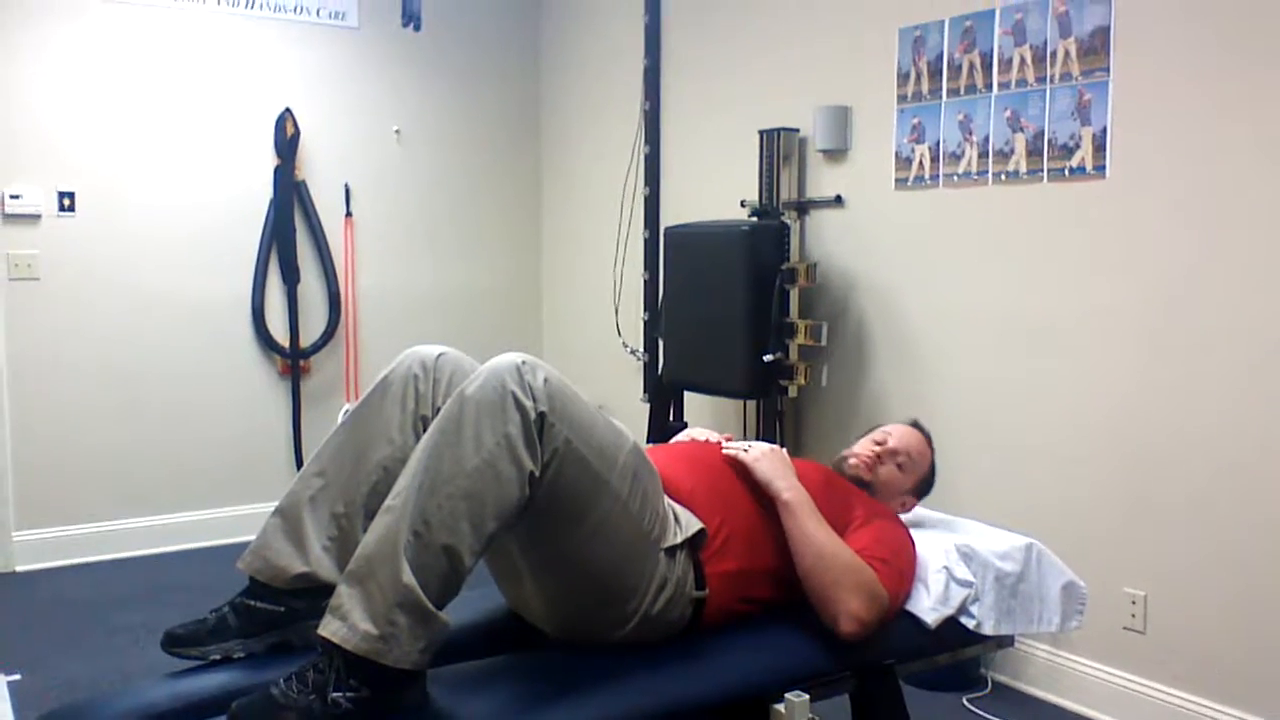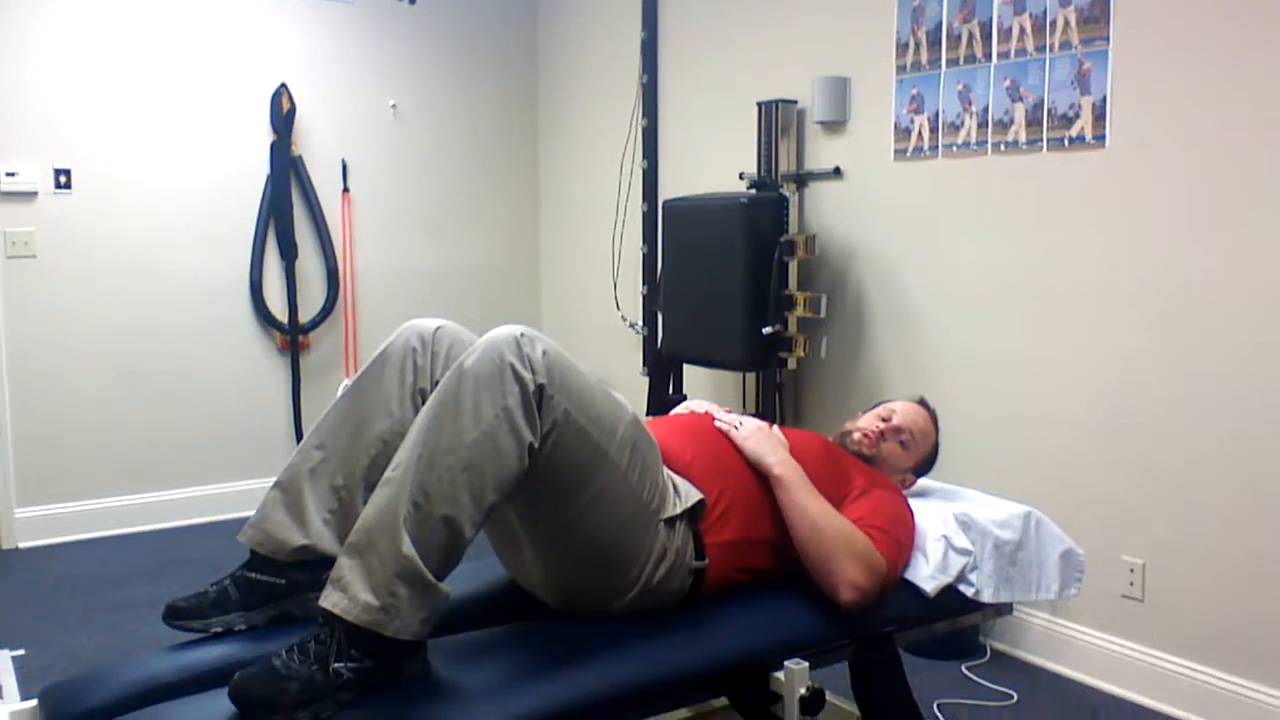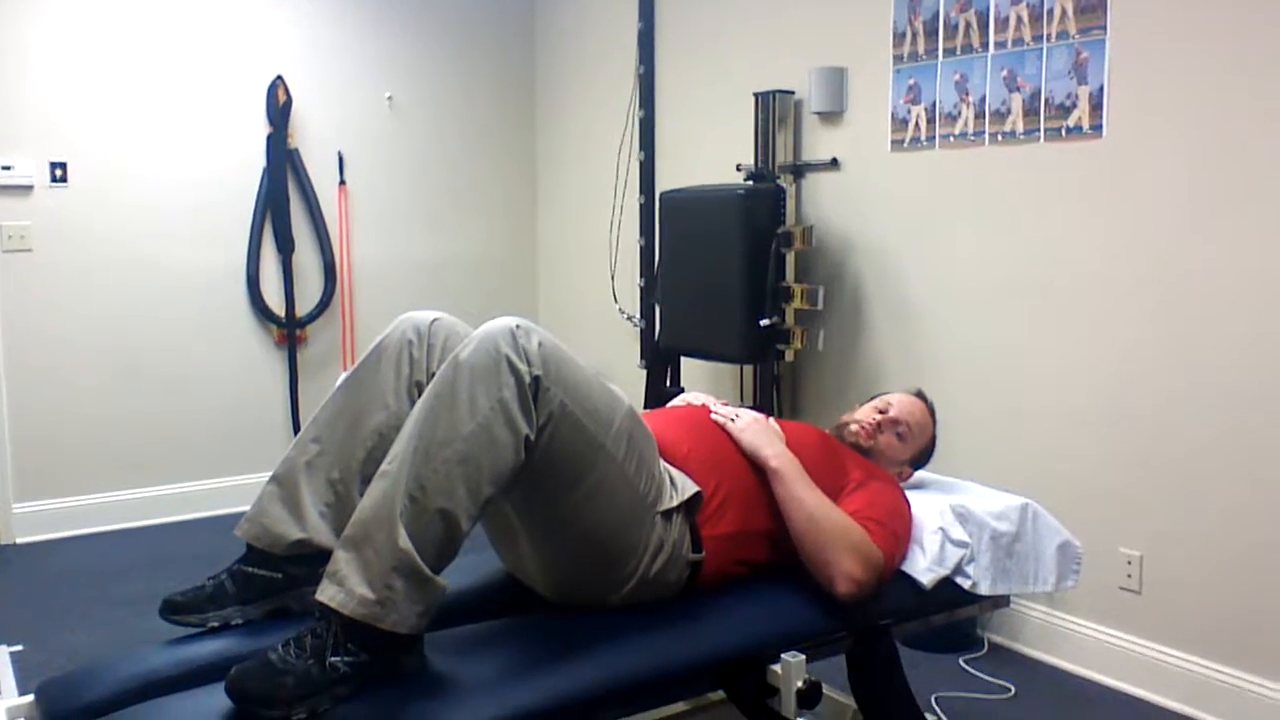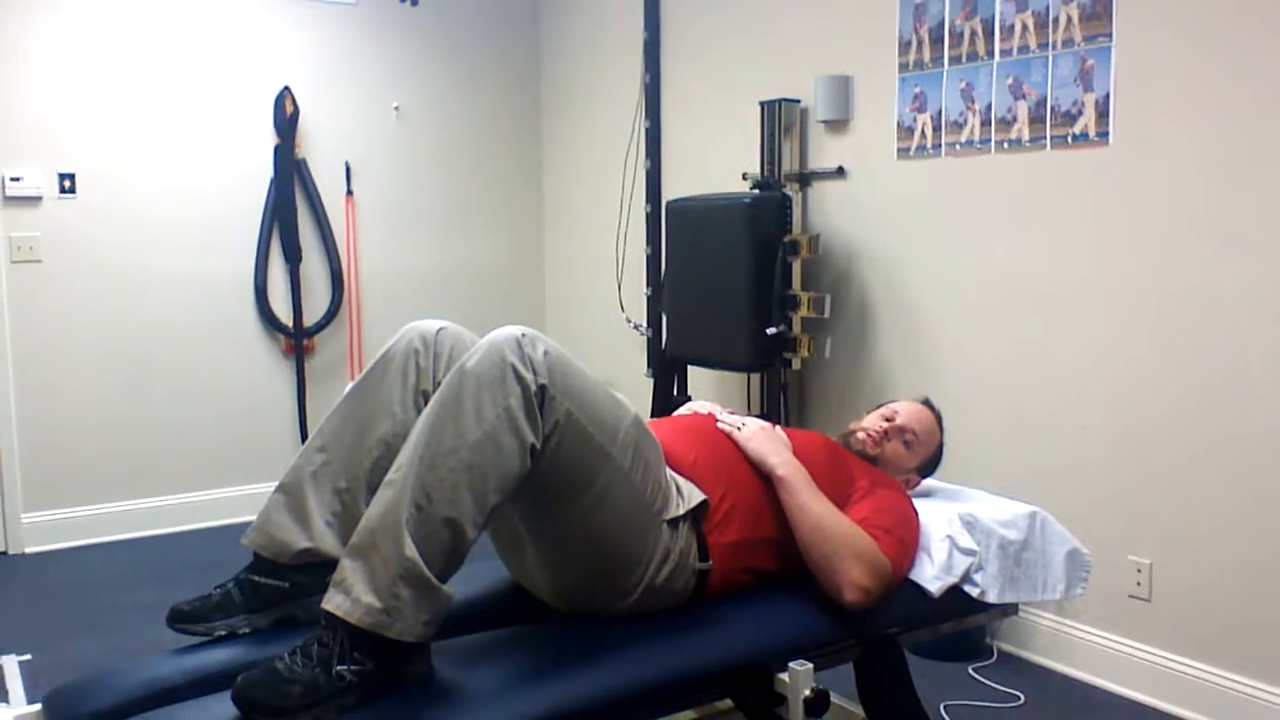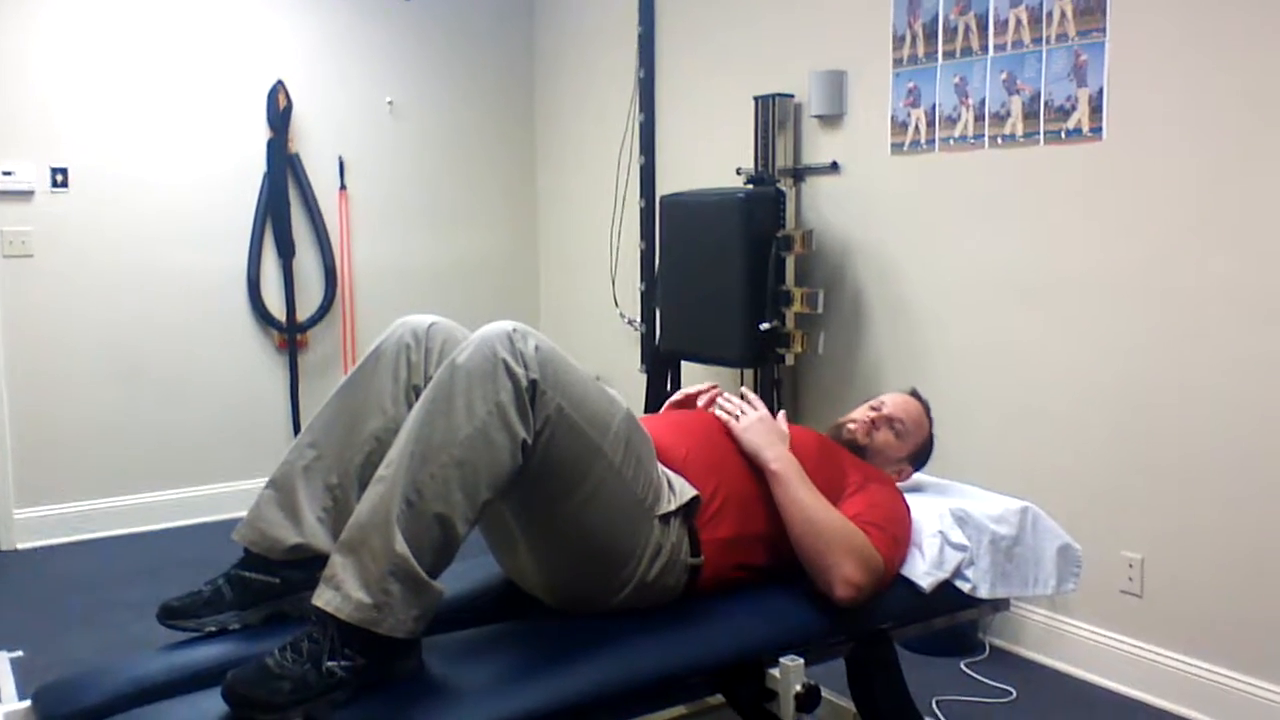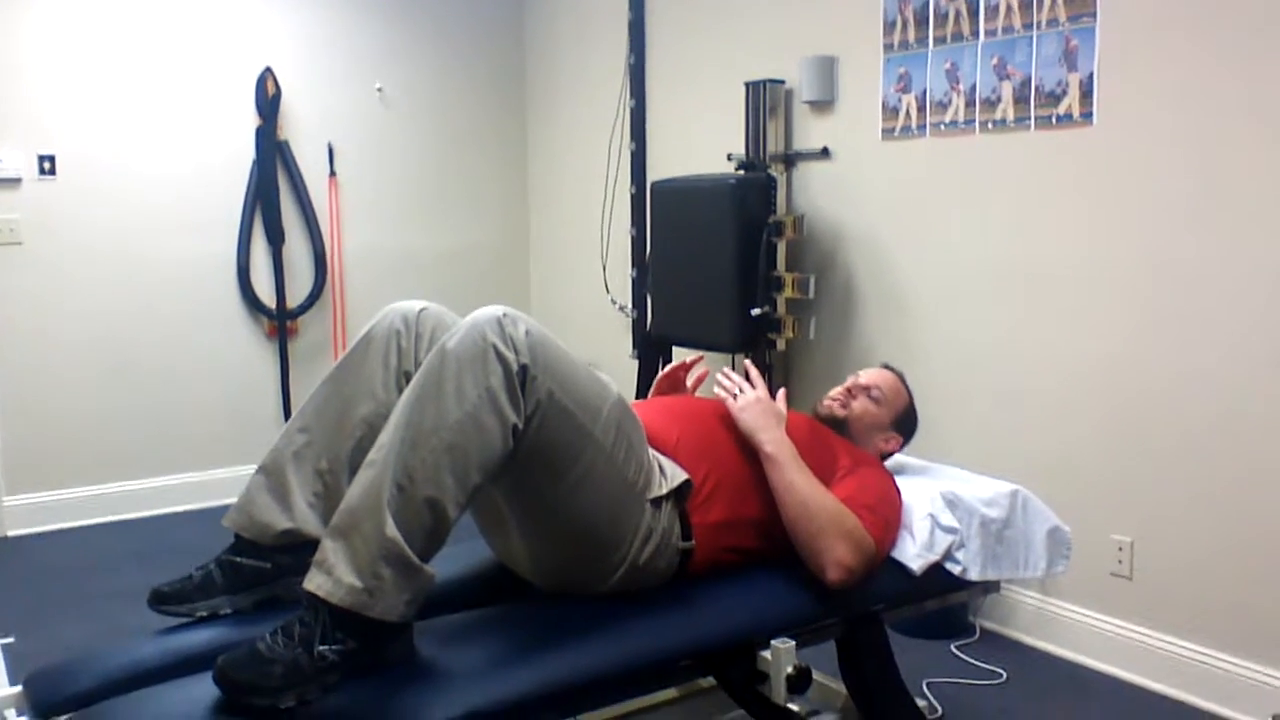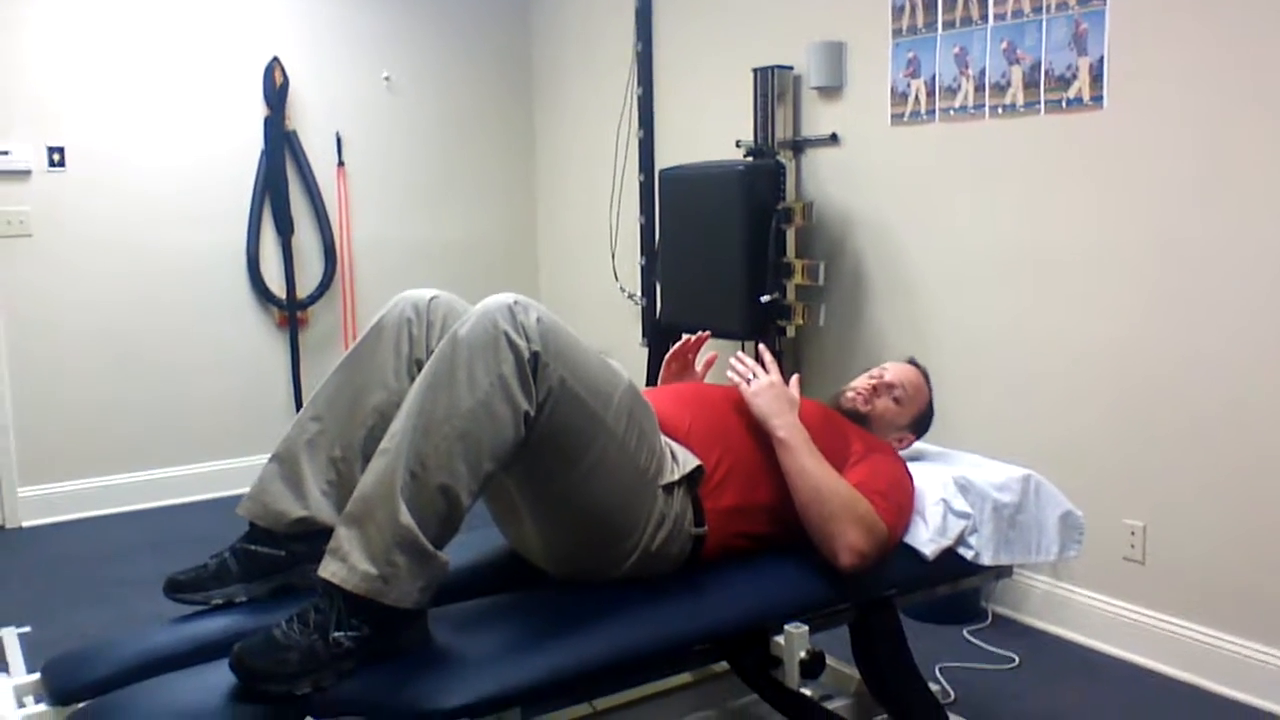
dt=0.4s
person 1, frame 1
left shoulder: (879, 530)
right shoulder: (764, 467)
left elbow: (851, 613)
left wrist: (785, 487)
right wrist: (684, 448)
left hip: (660, 565)
right hip: (558, 552)
left knee: (518, 384)
right knee: (430, 372)
right ankle: (289, 591)
person 1, frame 2
left shoulder: (879, 500)
right shoulder: (772, 437)
left elbow: (849, 582)
left wrist: (778, 463)
right wrist: (686, 419)
left hip: (661, 537)
right hip: (555, 525)
left knee: (516, 356)
right knee: (429, 344)
left ankle: (371, 630)
right ankle: (289, 564)
person 1, frame 3
left shoulder: (875, 492)
right shoulder: (767, 429)
left elbow: (846, 574)
left wrist: (775, 454)
right wrist: (680, 413)
left hip: (659, 528)
right hip: (554, 513)
left knee: (512, 348)
right knee: (426, 337)
left ankle: (368, 623)
right ankle: (286, 559)
person 1, frame 4
left shoulder: (882, 500)
right shoulder: (772, 438)
left elbow: (854, 582)
left wrist: (782, 464)
right wrist: (683, 424)
left hip: (664, 536)
right hip: (560, 526)
left knee: (518, 358)
right knee: (431, 346)
left ankle: (373, 632)
right ankle: (292, 567)
person 1, frame 5
left shoulder: (875, 494)
right shoulder: (771, 434)
left elbow: (846, 578)
left wrist: (775, 457)
right wrist: (666, 427)
left hip: (655, 531)
right hip: (553, 522)
left knee: (509, 351)
right knee: (423, 340)
left ankle: (364, 628)
right ankle: (284, 563)
person 1, frame 6
left shoulder: (864, 476)
right shoulder: (769, 423)
left elbow: (838, 561)
left wrist: (771, 441)
right wrist: (655, 408)
left hip: (647, 516)
right hip: (543, 505)
left knee: (499, 338)
right knee: (414, 328)
left ankle: (355, 613)
right ankle: (275, 546)
person 1, frame 7
left shoulder: (877, 463)
right shoulder: (778, 411)
left elbow: (849, 544)
left wrist: (782, 423)
right wrist: (668, 393)
left hip: (658, 502)
right hip: (555, 492)
left knee: (511, 325)
right knee: (424, 315)
left ankle: (369, 599)
right ankle: (289, 533)
